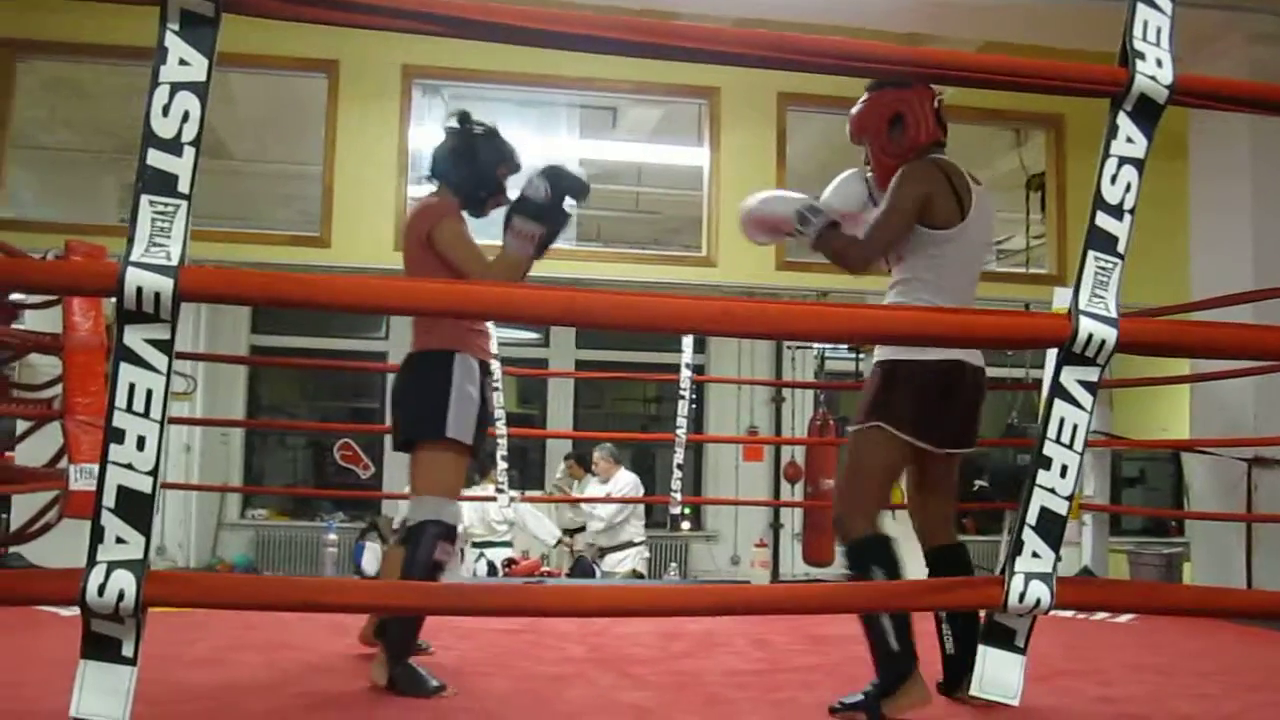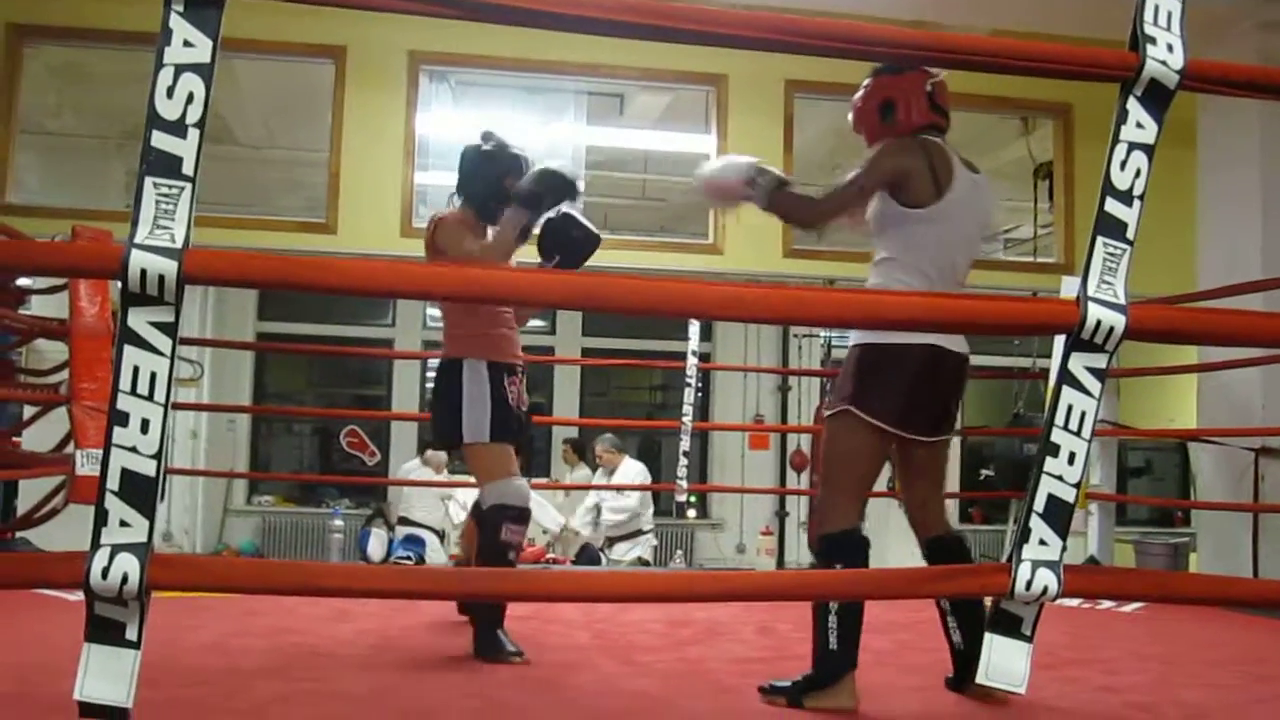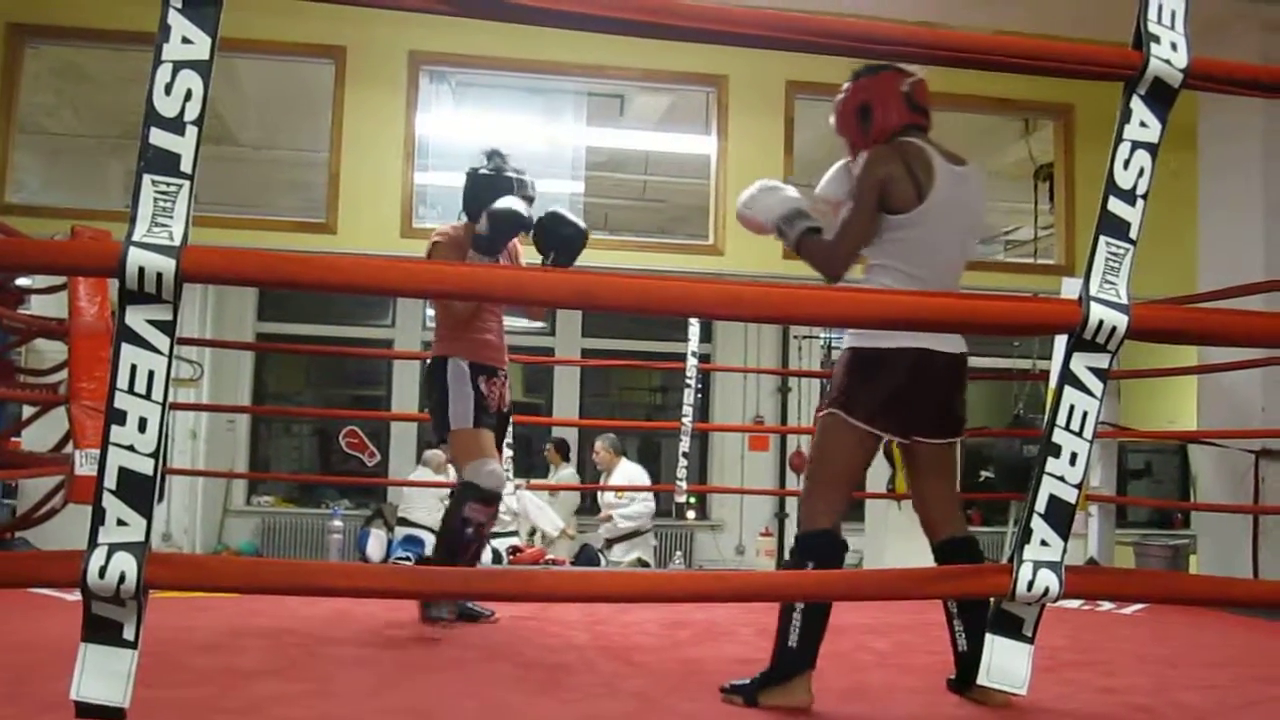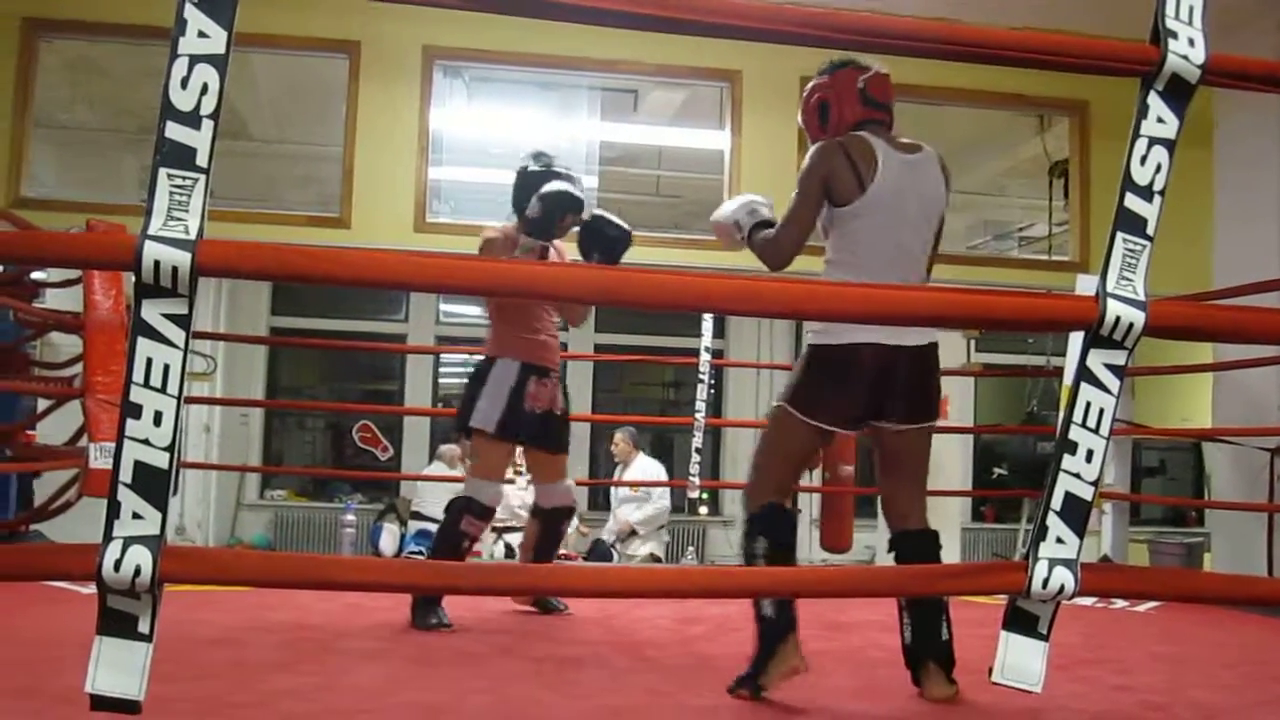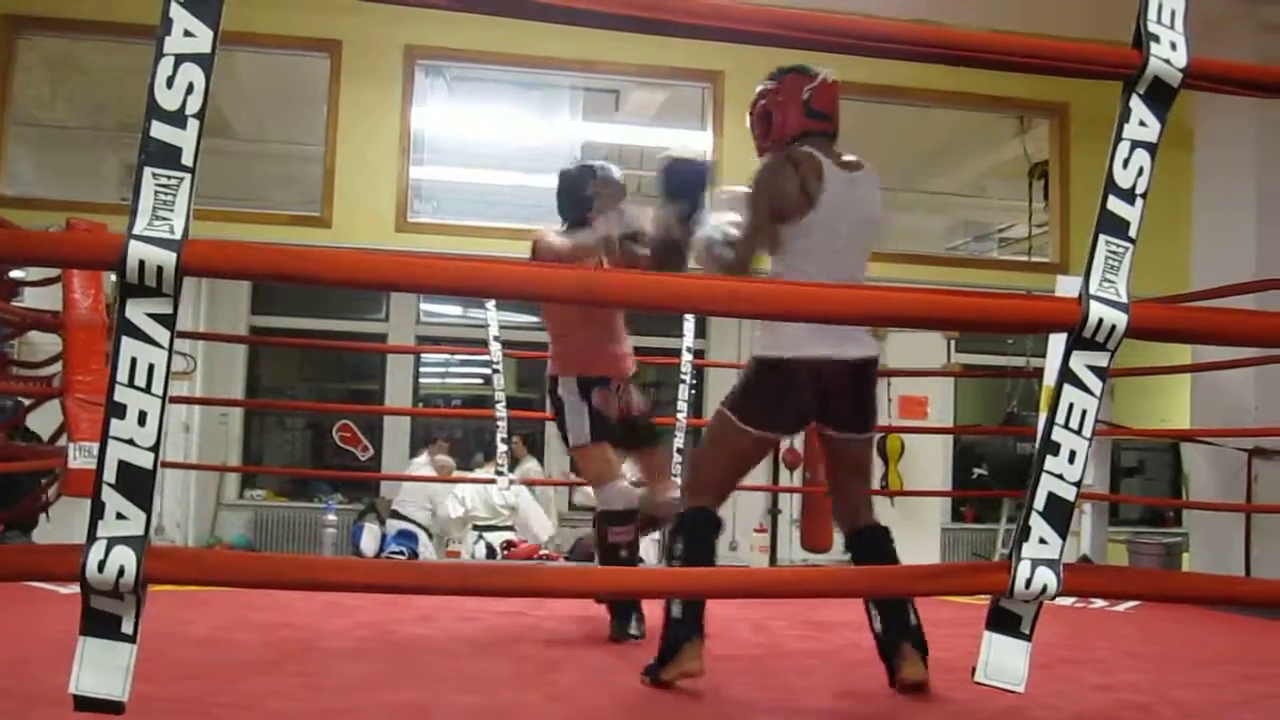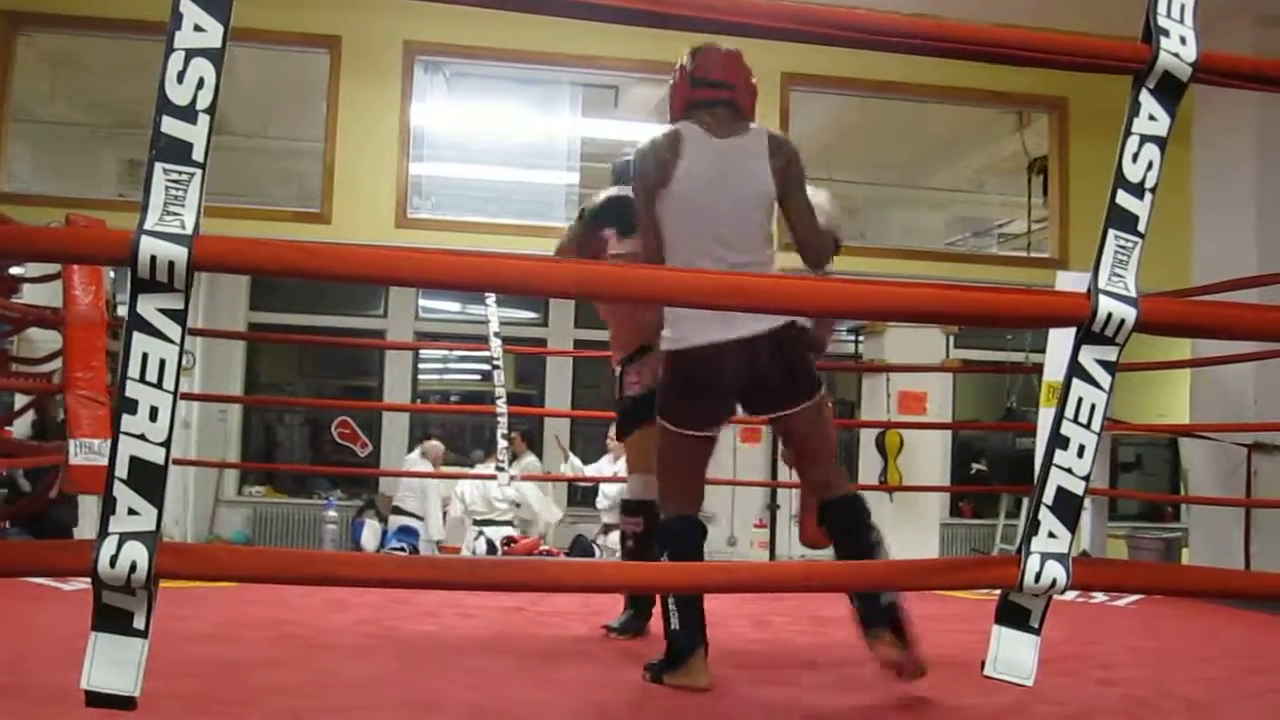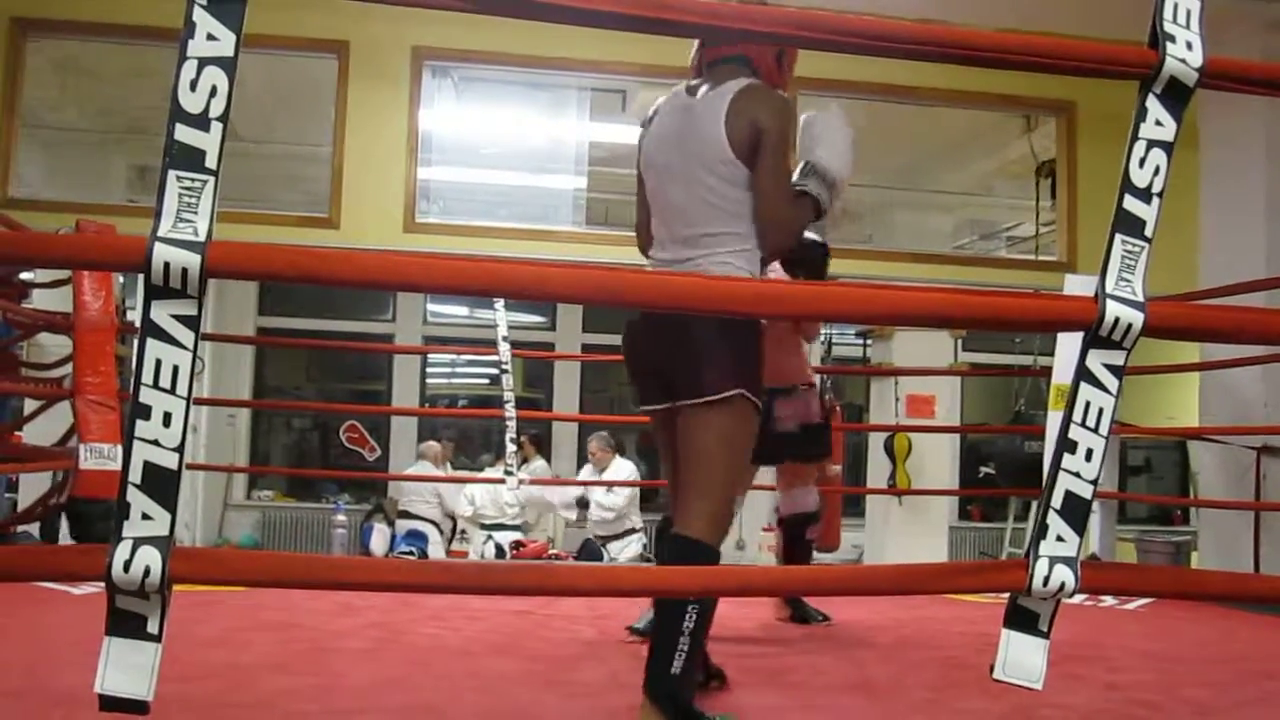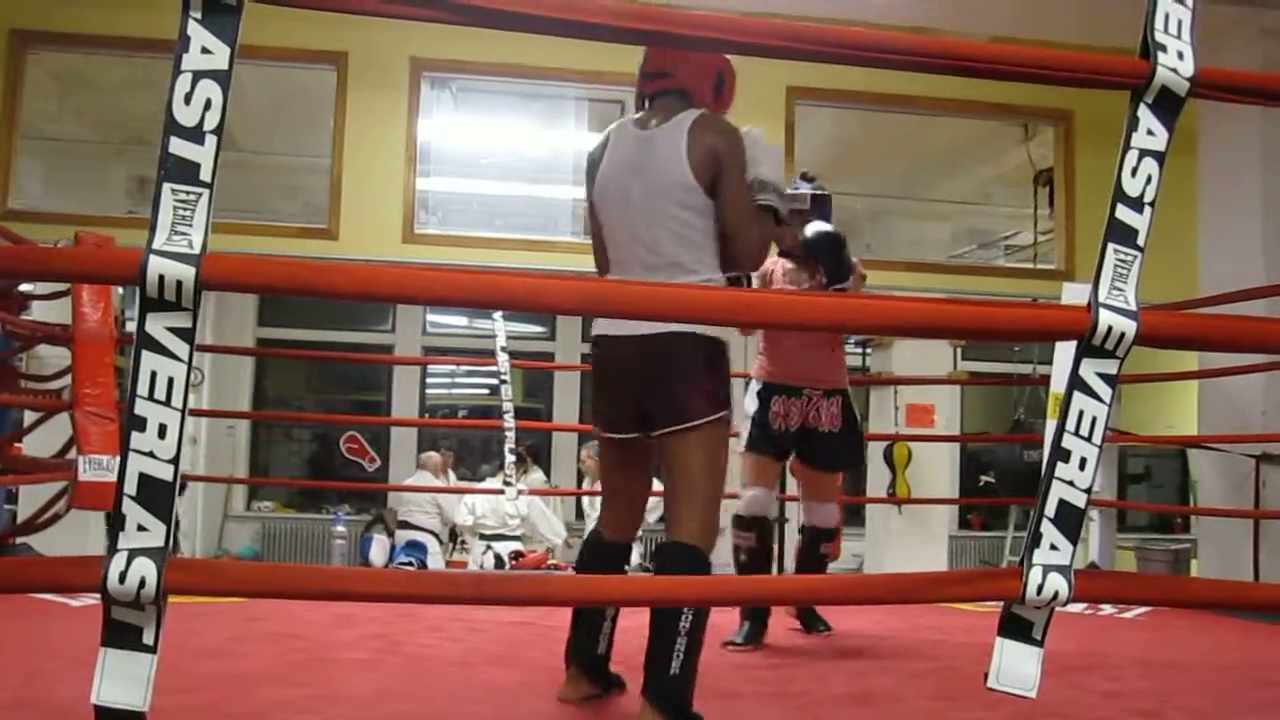
dt=0.5s
person 1, frame 1
left shoulder: (921, 174)
right shoulder: (973, 191)
left elbow: (863, 258)
left wrist: (803, 217)
right wrist: (868, 217)
left hip: (915, 366)
right hip: (960, 369)
left knee: (854, 517)
right knee: (938, 527)
person 1, frame 2
left shoulder: (904, 153)
right shoulder: (976, 183)
left elbow: (812, 214)
left wrist: (749, 179)
left hip: (891, 348)
right hip: (944, 355)
left knee: (835, 509)
right knee: (929, 516)
left ankle: (835, 675)
right ankle: (975, 663)
person 1, frame 3
left shoulder: (885, 160)
right shoulder: (966, 174)
left elbow: (836, 265)
left wrist: (789, 218)
left hip: (884, 351)
right hip: (943, 356)
left knee: (820, 507)
right knee: (943, 516)
left ankle: (790, 673)
right ankle: (980, 668)
person 1, frame 4
left shoulder: (834, 156)
right shoulder: (934, 165)
left elbow: (778, 256)
left wrist: (749, 224)
left hip: (842, 347)
right hip: (913, 351)
left knee: (766, 488)
right knee: (908, 510)
left ankle: (779, 642)
right ankle: (933, 664)
person 1, frame 5
left shoulder: (783, 171)
right shoulder: (867, 179)
left elbow: (736, 264)
left wrist: (712, 241)
left hip: (786, 361)
right hip: (852, 362)
left knee: (699, 491)
right knee: (856, 513)
left ankle: (684, 643)
right ankle: (906, 650)
person 1, frame 6
left shoulder: (659, 154)
right shoulder: (775, 147)
left elbow: (650, 264)
right elbow: (814, 249)
right wrist: (825, 246)
left hip: (692, 350)
right hip: (772, 338)
left knee: (675, 505)
right knee: (829, 483)
left ankle: (686, 656)
right ankle: (886, 628)
person 1, frame 7
left shoulder: (661, 111)
right shoulder: (764, 104)
right elbow: (777, 233)
right wrist: (818, 181)
left hip: (651, 317)
right hip: (717, 317)
left knee: (685, 499)
right knee: (705, 515)
left ankle: (681, 660)
person 1, frame 8
left shoulder: (605, 146)
right shoulder: (715, 136)
right elbow: (745, 255)
right wrist: (766, 194)
left hip: (615, 344)
right hip: (685, 344)
left knee: (618, 515)
right knee: (690, 527)
person 2, frame 1
left shoulder: (438, 217)
right shoulder: (438, 211)
right elbow: (489, 282)
left wrist: (532, 238)
right wrist: (530, 220)
left hip: (439, 370)
right hip: (448, 368)
left knee: (427, 510)
right knee: (436, 515)
left ankle: (387, 624)
right ankle: (394, 654)
person 2, frame 2
left shoulder: (496, 236)
right shoulder: (447, 226)
left elbow: (516, 313)
right elbow: (478, 266)
left wrist: (557, 265)
right wrist: (524, 209)
left hip: (506, 375)
right hip: (472, 374)
left knee: (500, 499)
right knee: (509, 500)
right ankle: (488, 627)
person 2, frame 3
left shoulder: (508, 245)
right shoulder: (447, 242)
left elbow: (534, 307)
right elbow: (455, 310)
left wrist: (557, 260)
right wrist: (483, 250)
left hip: (494, 375)
right hip: (458, 370)
left knee: (484, 487)
right knee: (483, 481)
person 2, frame 4
left shoulder: (557, 252)
right shoulder: (500, 241)
left elbow: (575, 315)
right elbow: (499, 292)
left wrist: (600, 263)
right wrist: (533, 237)
left hip: (546, 379)
right hip: (509, 373)
left knee: (559, 498)
right knee: (483, 492)
right ankle: (428, 597)
person 2, frame 5
left shoulder: (622, 250)
right shoulder: (549, 244)
left elbow: (667, 269)
right elbow: (573, 250)
left wrist: (677, 219)
right wrist: (613, 237)
left hip: (620, 382)
right hip: (578, 386)
left knee: (658, 484)
right knee: (617, 497)
right ankle: (625, 608)
person 2, frame 6
right shoulder: (600, 241)
right elbow: (564, 266)
right wrist: (586, 222)
right hip: (637, 363)
right knee: (643, 480)
right ankle: (639, 603)
person 2, frame 7
left shoulder: (785, 272)
left elbow: (809, 334)
left wrist: (813, 280)
left hip: (798, 391)
right hip: (759, 393)
left knee: (801, 493)
left ankle: (790, 595)
person 2, frame 8
left shoulder: (847, 270)
right shoulder: (768, 271)
left wrist: (837, 275)
left hip: (828, 400)
right hip: (773, 394)
left knee: (822, 508)
right knee: (756, 499)
left ankle: (805, 600)
right ankle: (754, 616)
